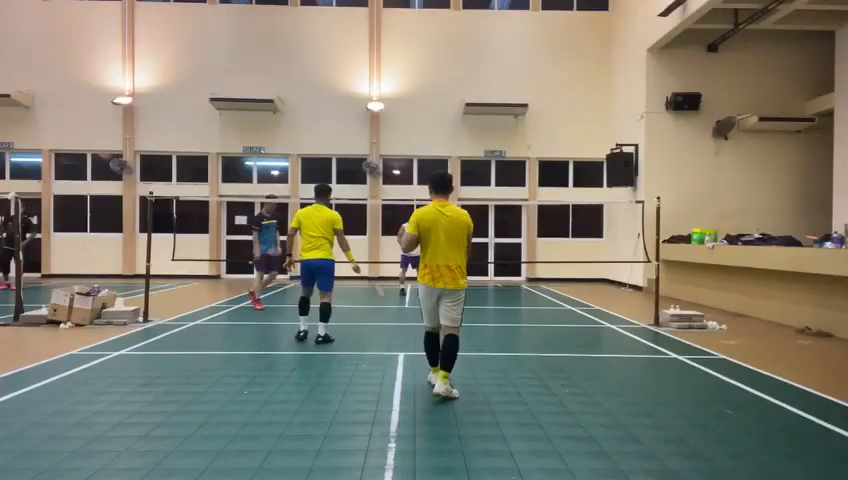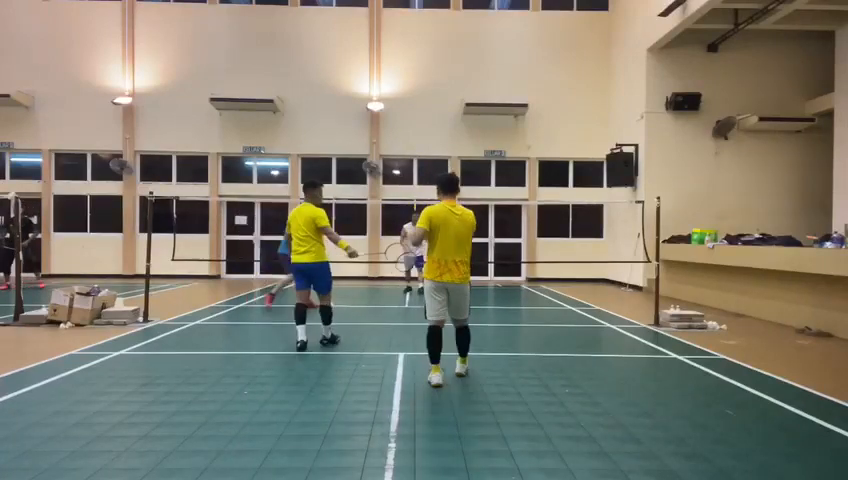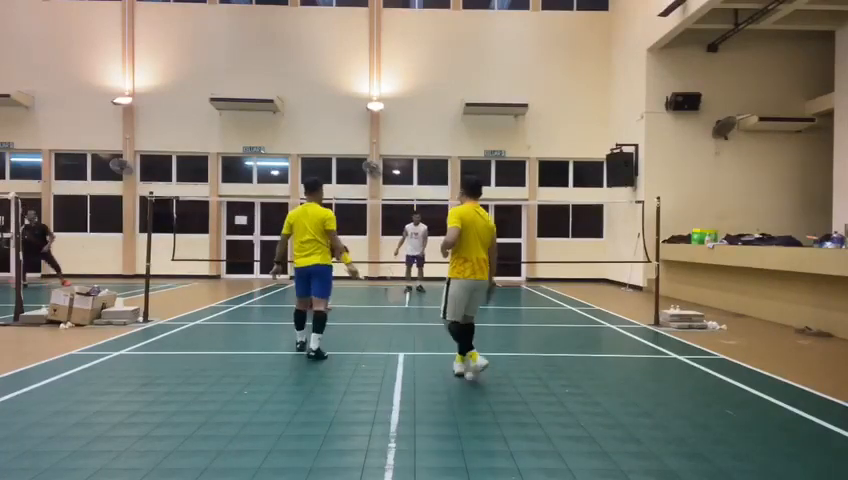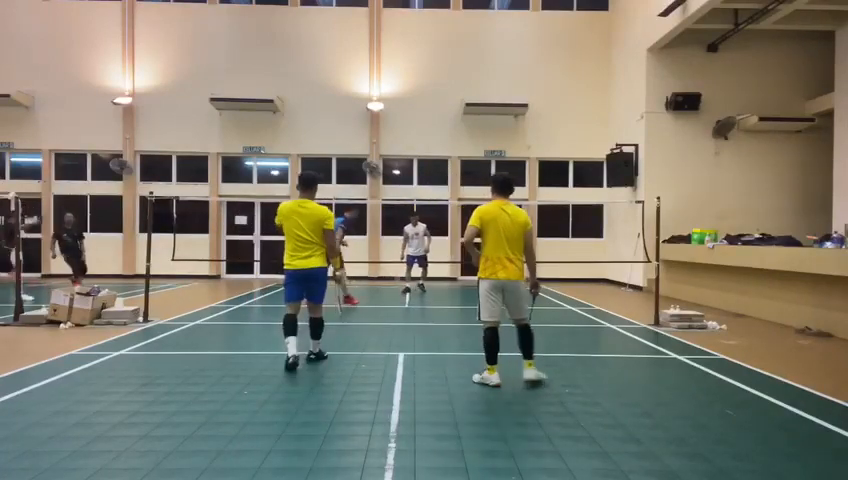
dt=0.5s
person 1, frame 1
left shoulder: (420, 215)
right shoulder: (464, 216)
left elbow: (406, 247)
left wrist: (409, 235)
left hip: (429, 282)
right hip: (455, 283)
left knee: (431, 329)
right knee: (451, 332)
left ankle: (435, 373)
right ankle: (443, 381)
person 1, frame 2
left shoulder: (430, 212)
right shoulder: (469, 216)
left elbow: (415, 240)
left wrist: (415, 234)
left hip: (435, 277)
right hip: (460, 278)
left knee: (435, 324)
right knee: (461, 323)
left ankle: (435, 372)
right ankle: (462, 364)
person 1, frame 3
left shoulder: (457, 212)
right shoulder: (488, 218)
left elbow: (450, 239)
right elbow: (492, 253)
left wrist: (444, 249)
right wrist: (491, 279)
left hip: (461, 276)
right hip: (481, 277)
left knee: (452, 321)
right knee: (467, 320)
left ankle: (474, 358)
right ankle: (461, 362)
person 1, frame 4
left shoulder: (482, 211)
right shoulder: (522, 215)
left elbow: (467, 239)
right elbow: (529, 251)
left wrist: (475, 255)
right wrist: (533, 278)
left hip: (490, 276)
right hip: (515, 277)
left knee: (490, 324)
right knee: (522, 323)
left ankle: (491, 373)
right ankle: (530, 369)
person 2, frame 1
left shoulder: (301, 213)
right shoulder: (333, 216)
left elbow: (290, 235)
right elbow: (341, 239)
left wrist: (289, 256)
right wrist: (352, 260)
left hip: (306, 260)
right hip: (325, 260)
left knee: (305, 294)
right knee: (325, 296)
left ankle: (303, 329)
right ankle: (321, 334)
person 2, frame 2
left shoulder: (293, 214)
right shoulder: (317, 212)
left elbow: (289, 239)
right elbow: (330, 234)
right wrist: (347, 247)
left hip: (297, 262)
right hip: (317, 262)
left knee: (301, 300)
right knee: (325, 299)
left ankle: (301, 339)
right ankle: (327, 335)
person 2, frame 3
left shoulder: (293, 214)
right shoulder: (326, 214)
left elbow: (283, 241)
right elbow: (335, 241)
left wrist: (278, 264)
right wrist: (348, 262)
left hip: (300, 265)
right hip: (320, 264)
left knee: (301, 305)
right knee: (320, 305)
left ankle: (300, 341)
right ankle: (314, 347)
person 2, frame 4
left shoulder: (284, 208)
right shoulder: (324, 212)
left elbow: (279, 225)
right elbow: (331, 243)
left hip: (293, 268)
right hip: (317, 267)
left knee: (291, 311)
right knee: (315, 310)
left ankle: (292, 353)
right ankle: (314, 351)
